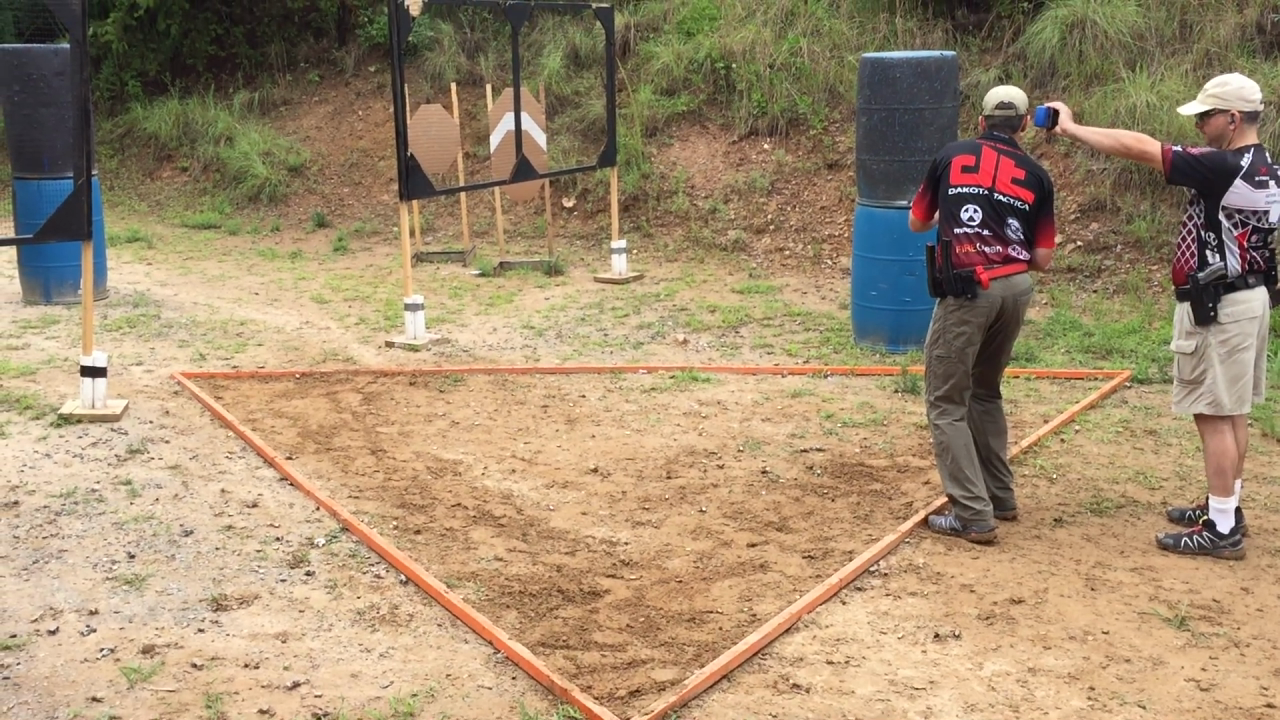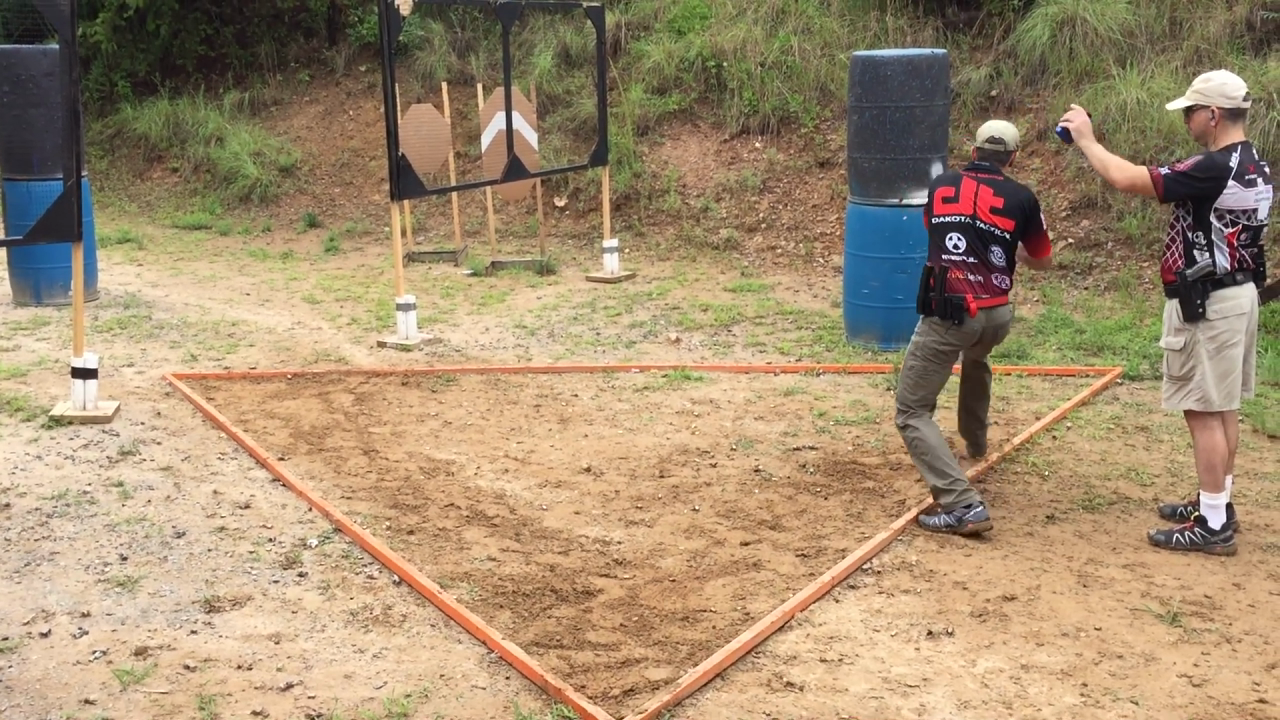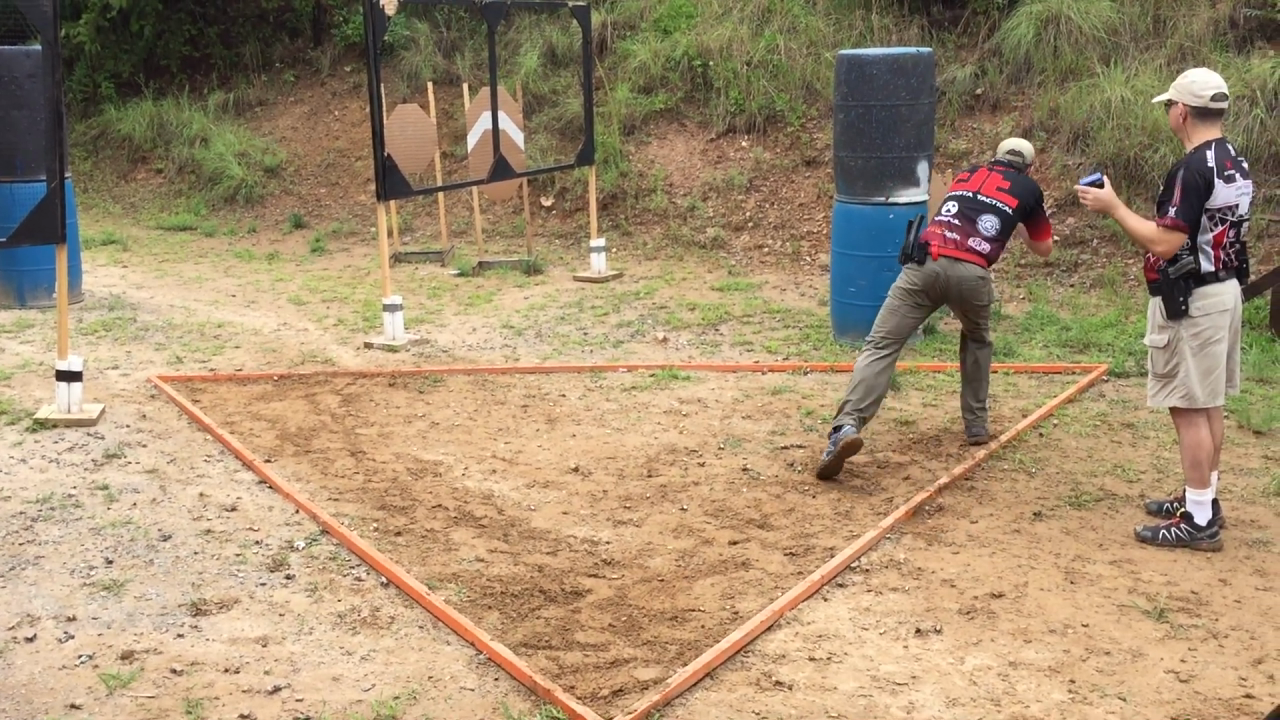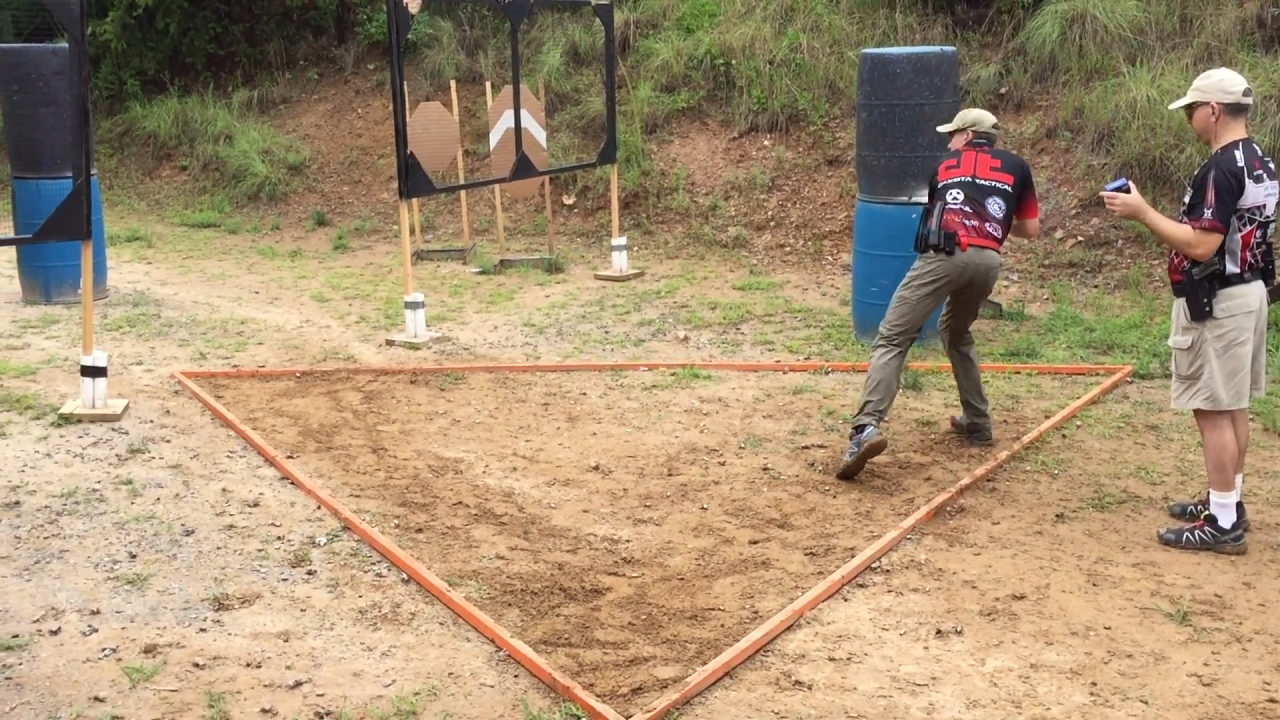
dt=0.5s
person 1, frame 1
left shoulder: (1225, 168)
left elbow: (1140, 148)
left wrist: (1072, 129)
left hip: (1218, 307)
left knee: (1215, 415)
right knee: (1232, 411)
left ankle: (1221, 529)
right ankle: (1225, 509)
person 1, frame 2
left shoulder: (1213, 169)
right shoulder: (1255, 167)
left elbow: (1129, 180)
left wrist: (1086, 138)
left hip: (1207, 303)
right hip: (1239, 293)
left knee: (1205, 411)
right knee: (1224, 407)
left ankle: (1213, 525)
right ankle: (1216, 504)
person 1, frame 3
left shoulder: (1192, 170)
right shoulder: (1234, 163)
left elbow: (1164, 243)
left wrist: (1112, 206)
left hip: (1191, 301)
right hip: (1223, 291)
left knee: (1189, 408)
right knee: (1208, 403)
left ankle: (1198, 520)
right ankle: (1202, 498)
person 1, frame 4
left shoulder: (1220, 168)
left elbow: (1201, 245)
left wrist: (1141, 212)
left hip: (1216, 303)
left knee: (1214, 410)
right knee: (1234, 406)
left ankle: (1223, 523)
right ankle: (1227, 502)
person 2, frame 1
left shoulder: (951, 155)
right shoulder: (1036, 175)
left elbow: (917, 222)
right elbow: (1042, 259)
left hip: (968, 291)
right hip: (1016, 289)
left knee: (947, 402)
right knee: (985, 392)
left ankle: (973, 515)
right ankle: (1000, 497)
person 2, frame 2
left shoulder: (942, 184)
right shoulder: (1021, 197)
right elbow: (1042, 261)
left hip: (946, 315)
right hip: (997, 314)
left knee: (913, 414)
right knee: (975, 360)
left ankle: (964, 505)
right ankle: (976, 440)
person 2, frame 3
left shoulder: (965, 175)
right shoulder: (1028, 188)
right elbow: (1044, 249)
left hip: (924, 265)
right hip: (970, 273)
left knee: (879, 348)
right knee: (977, 340)
left ankle: (847, 426)
right ankle: (976, 424)
person 2, frame 4
left shoulder: (946, 164)
right shoulder: (1016, 165)
right elbow: (1031, 230)
left hip: (944, 259)
right hip: (989, 260)
left knee: (891, 342)
right knee: (957, 335)
left ankle: (866, 433)
right ankle: (977, 423)
